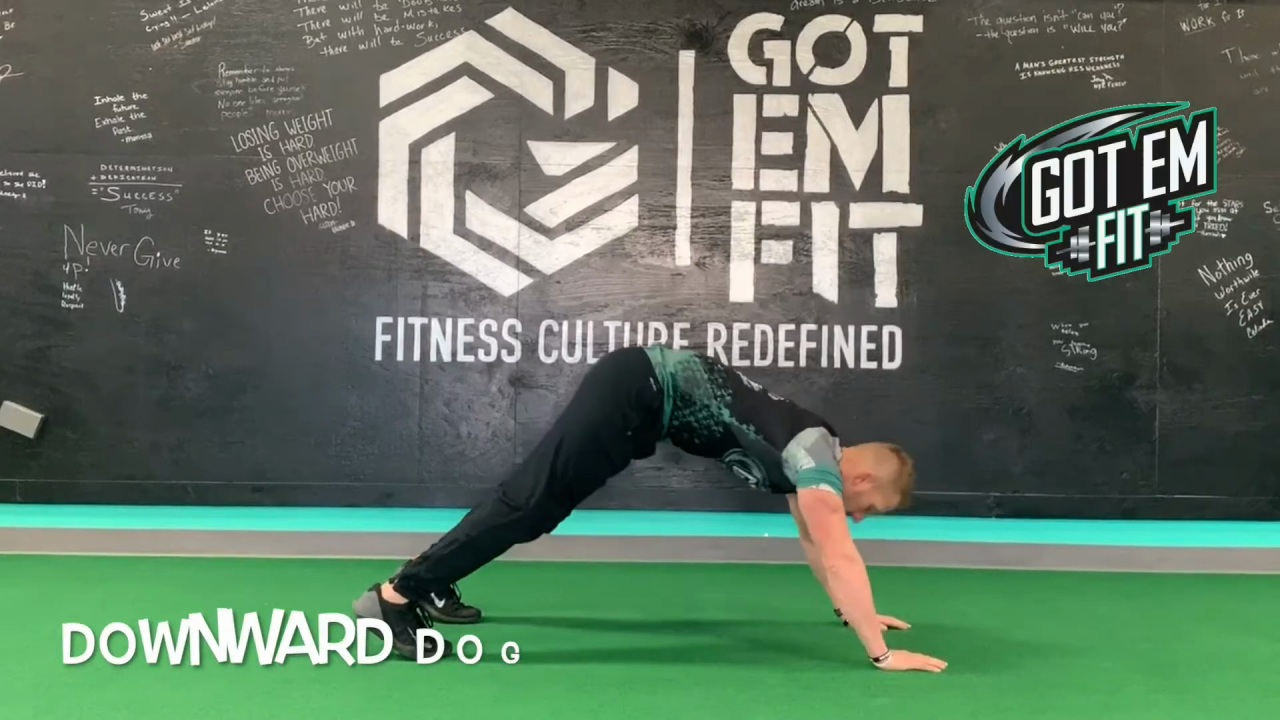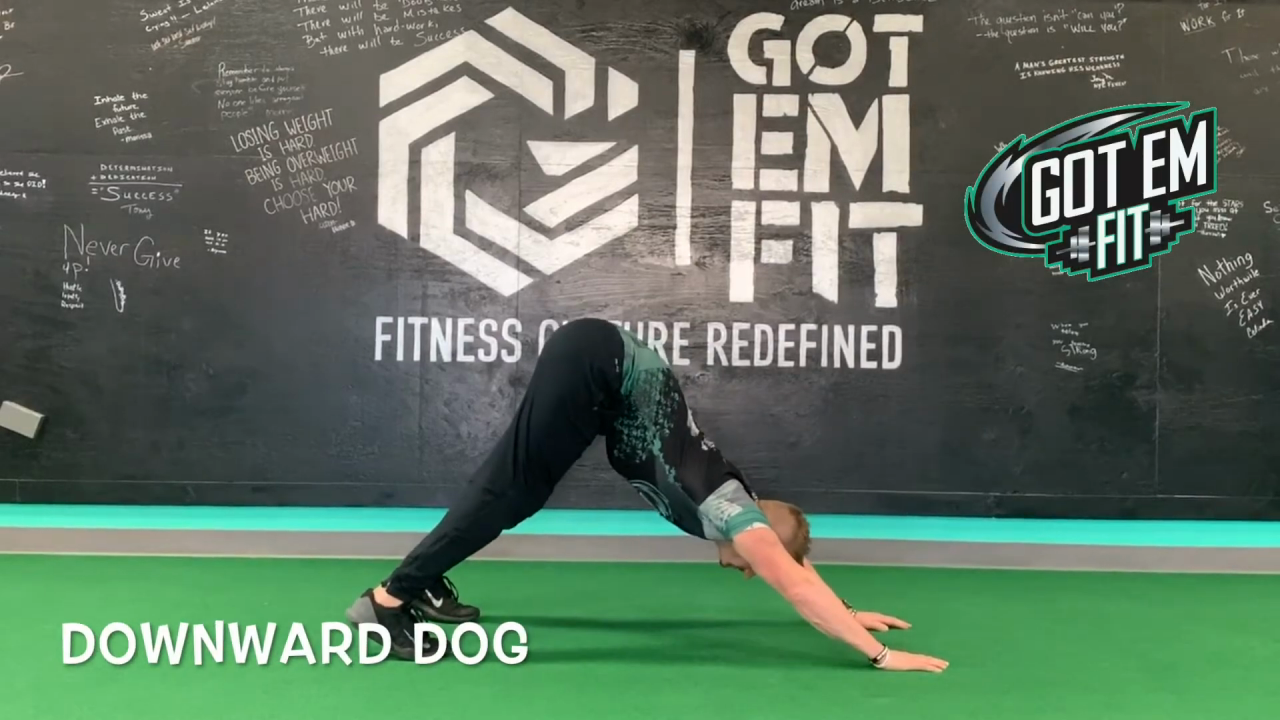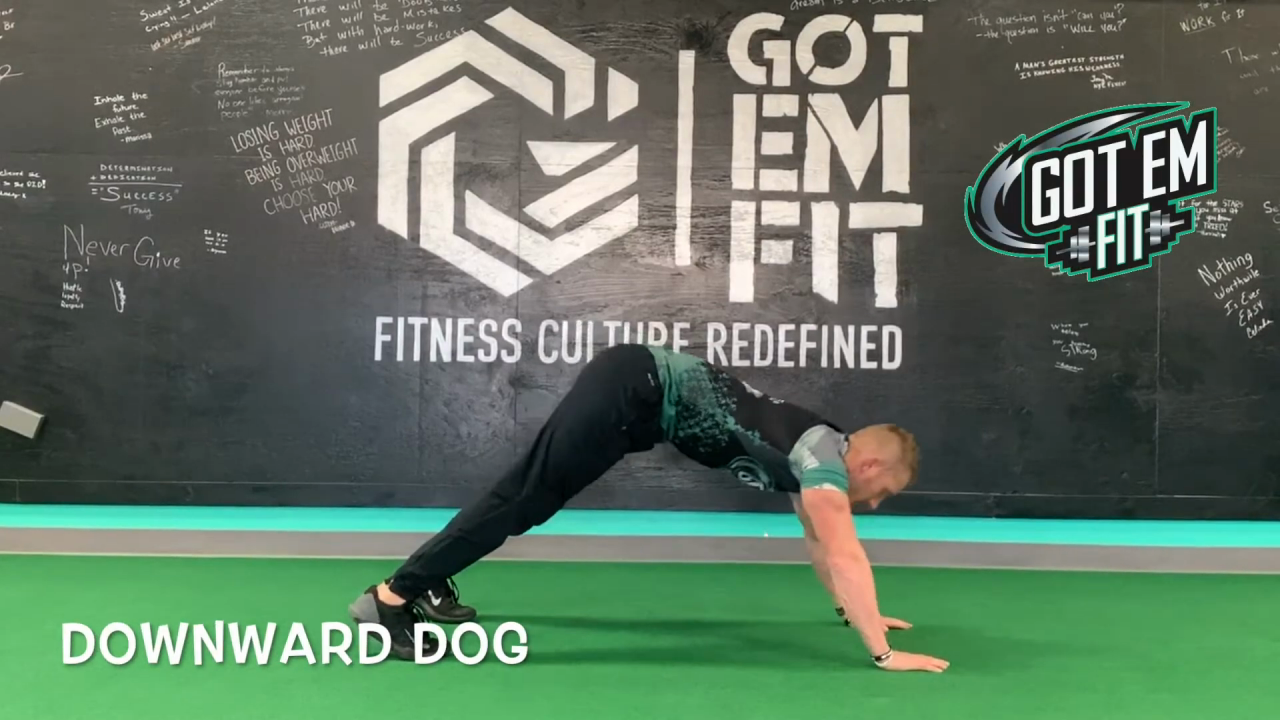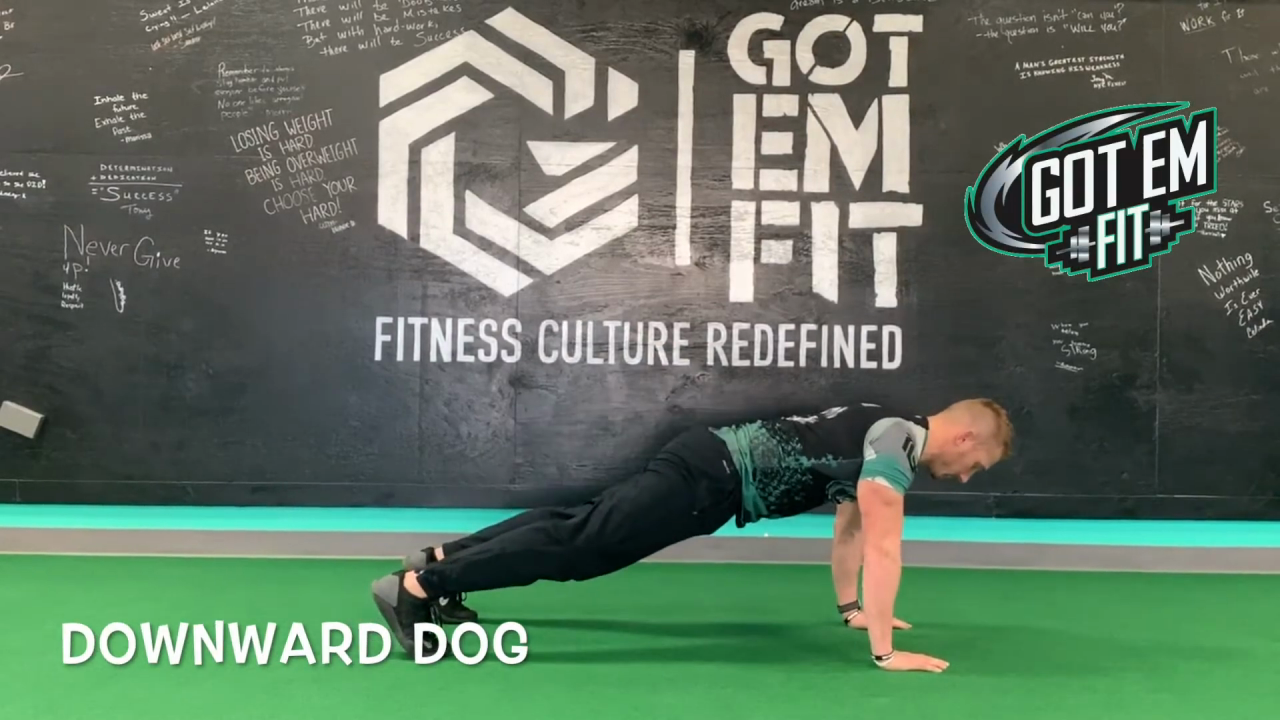
dt=1s
person 1, frame 1
left shoulder: (812, 452)
right shoulder: (812, 457)
left elbow: (821, 546)
right elbow: (839, 555)
left wrist: (853, 609)
right wrist: (881, 653)
left hip: (641, 387)
right hip: (635, 389)
left knee: (537, 493)
right knee: (533, 501)
left ankle: (429, 583)
right ankle: (393, 596)
person 1, frame 2
left shoulder: (729, 500)
right shoulder: (725, 509)
left elbow: (795, 565)
right elbow: (796, 586)
left wrist: (847, 612)
right wrist: (879, 654)
left hip: (598, 359)
right hip: (594, 361)
left knee: (515, 485)
right knee: (509, 489)
left ankle: (424, 584)
right ankle: (387, 599)
person 1, frame 3
left shoulder: (817, 447)
right shoulder: (822, 453)
left elbow: (818, 537)
right elbow: (845, 554)
left wrist: (851, 609)
right wrist: (883, 653)
left hip: (641, 386)
right hip: (635, 387)
left knee: (532, 491)
right knee: (526, 498)
left ankle: (427, 583)
right ankle: (389, 598)
person 1, frame 4
left shoulder: (885, 435)
right shoulder: (896, 445)
left elbow: (850, 526)
right elbow: (883, 550)
left wrist: (850, 607)
right wrist: (885, 651)
left hip: (711, 463)
right hip: (707, 478)
left knee: (582, 526)
right knee: (577, 547)
left ankle: (441, 560)
right ankle: (414, 587)
